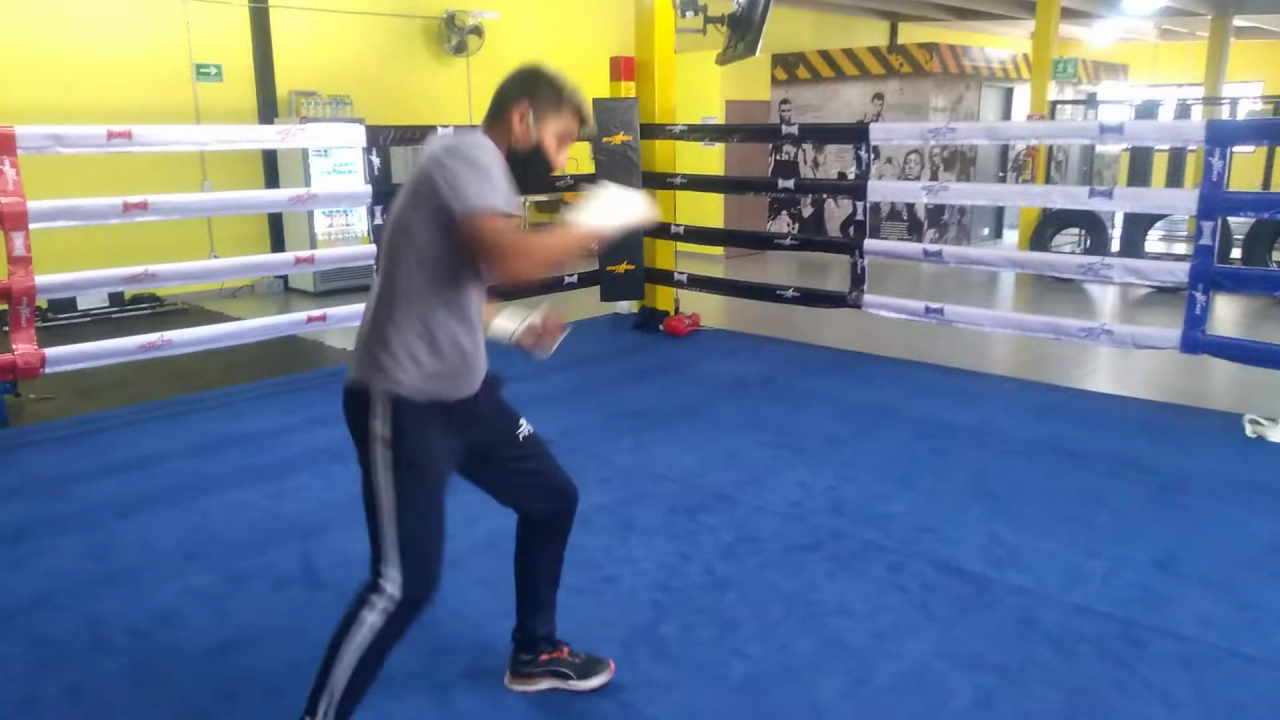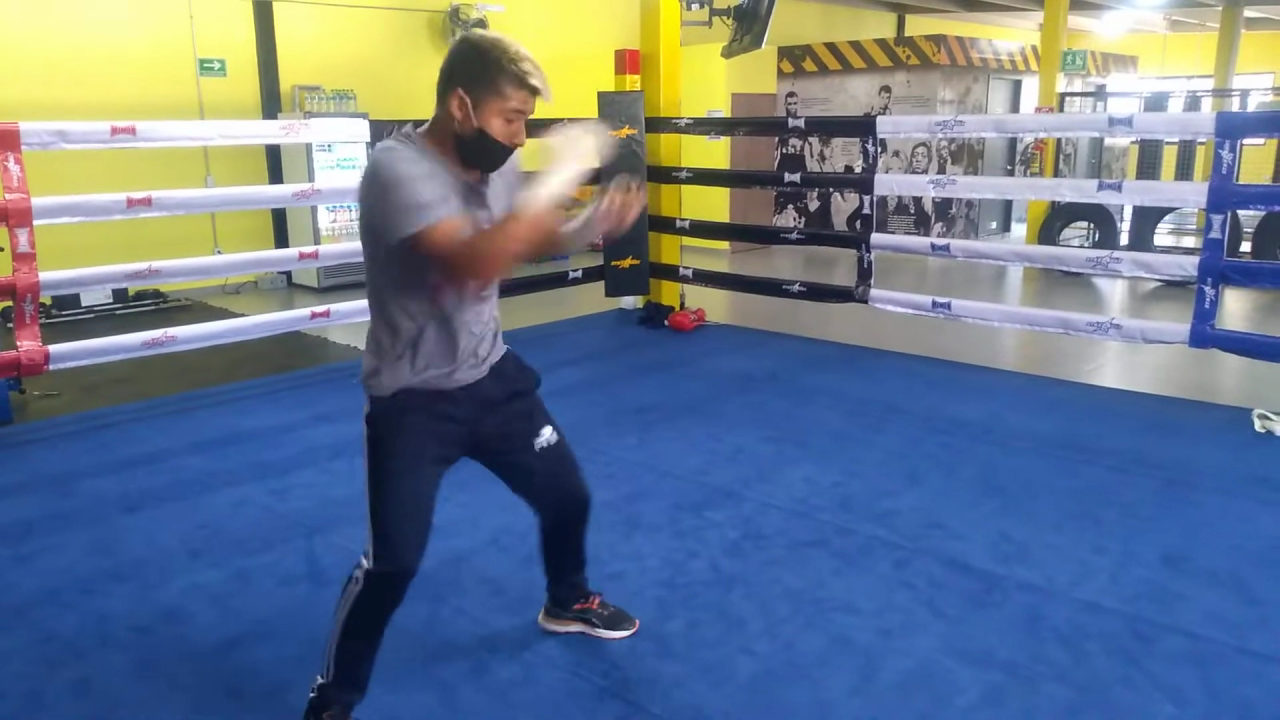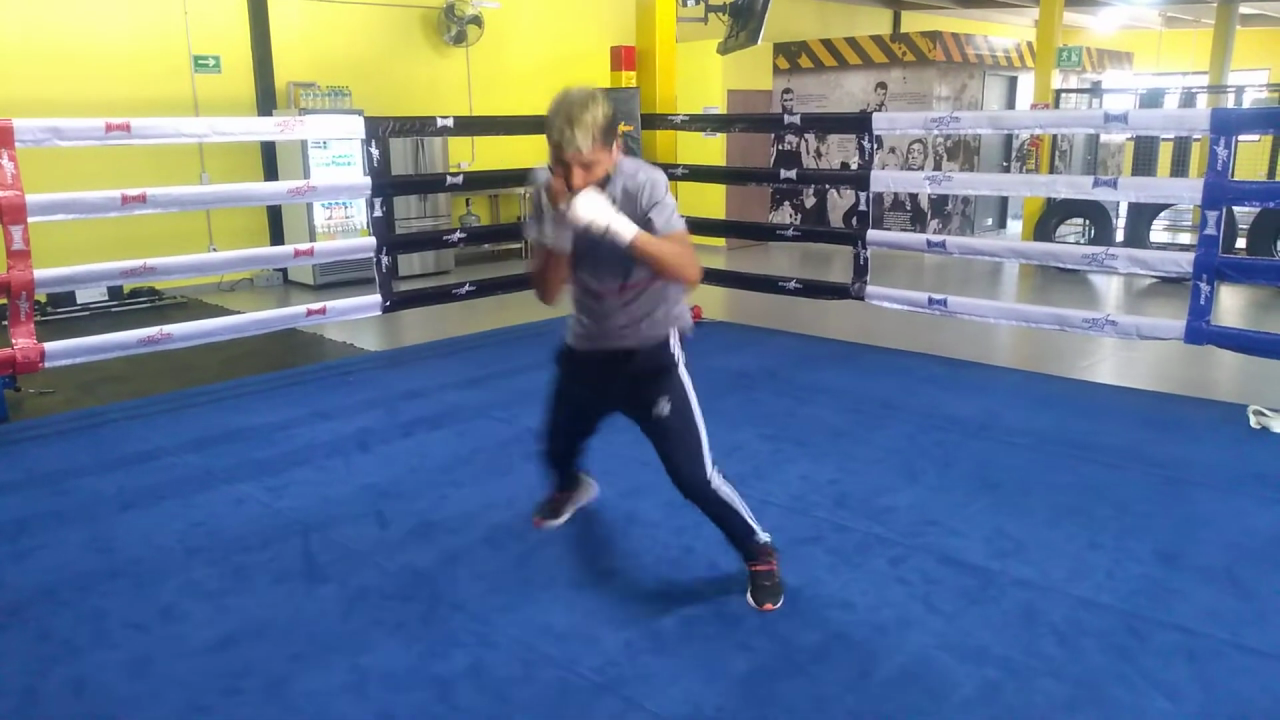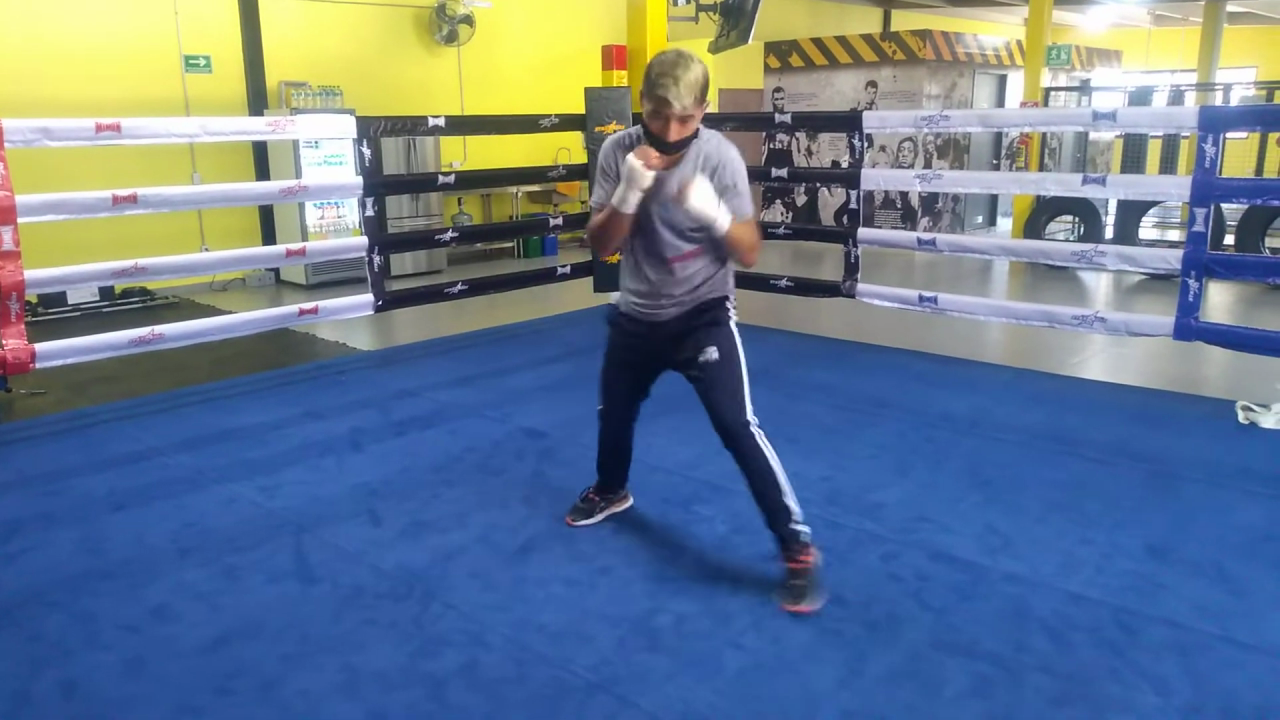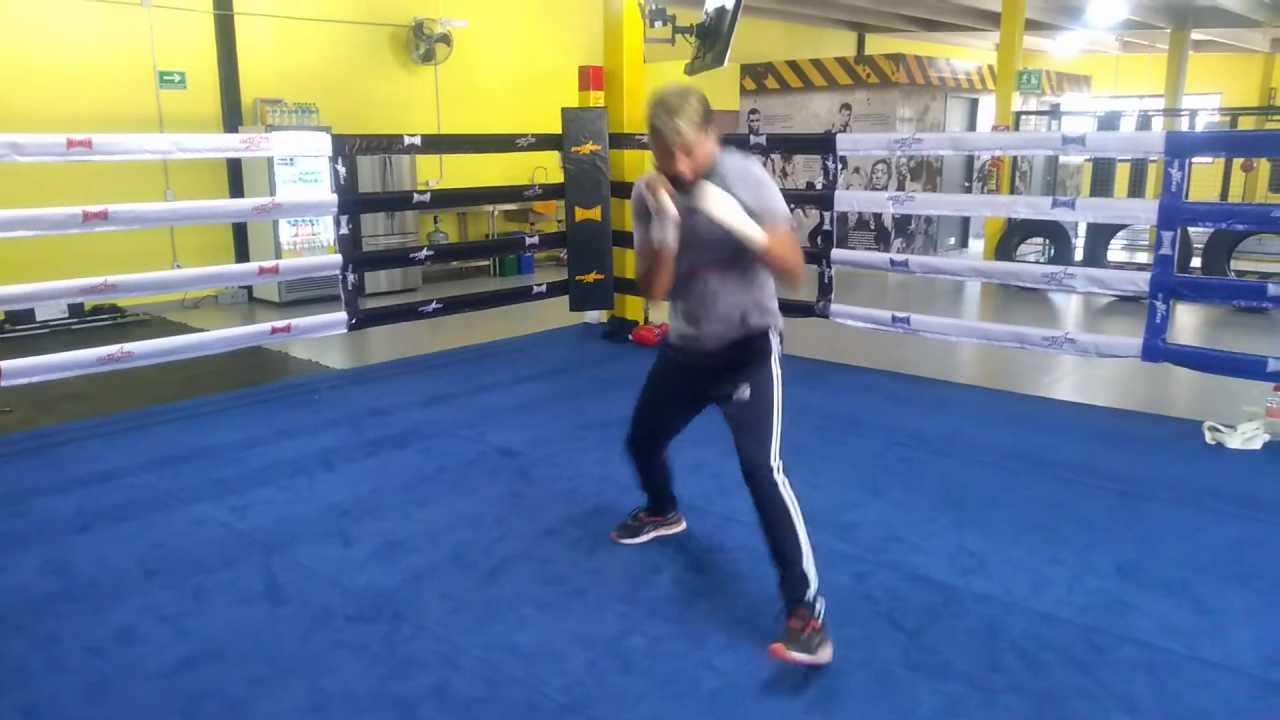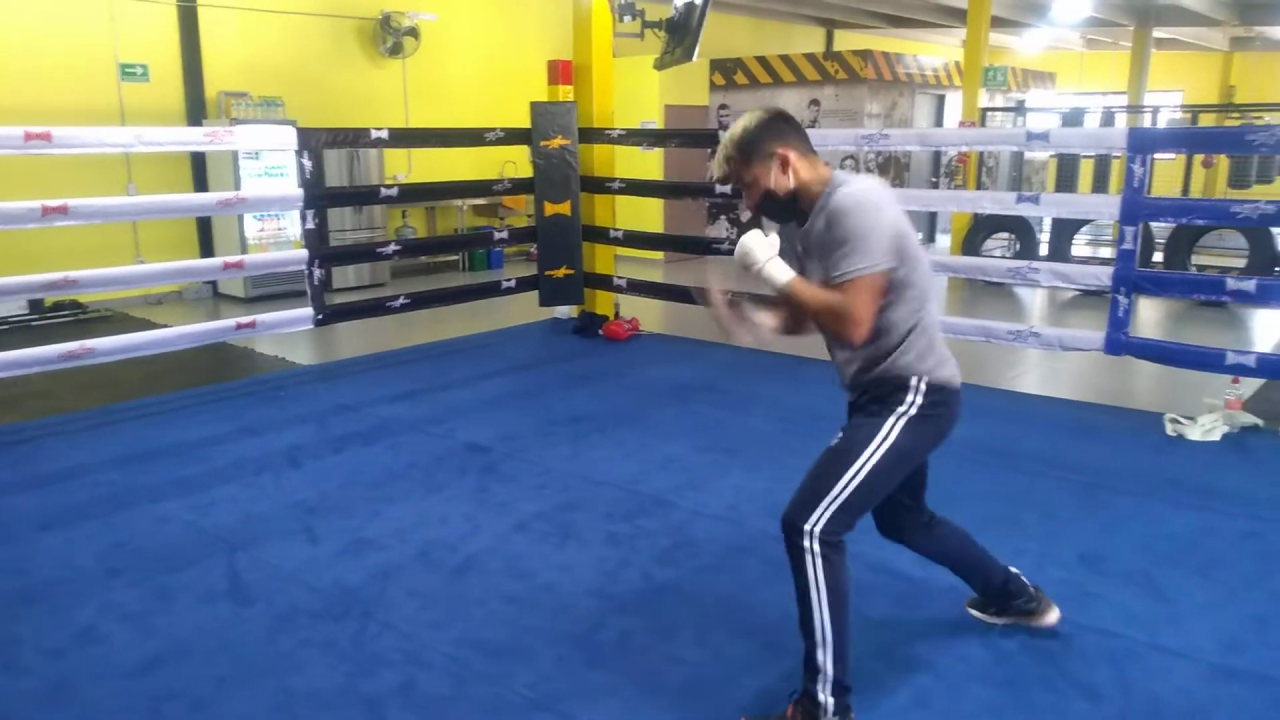
dt=0.7s
person 1, frame 1
left shoulder: (482, 169)
right shoulder: (467, 156)
right elbow: (513, 259)
left wrist: (509, 326)
right wrist: (600, 219)
left hip: (464, 393)
right hip: (411, 404)
left knee: (553, 499)
right knee: (405, 582)
left ankle: (535, 652)
person 1, frame 2
left shoulder: (499, 163)
right shoulder: (395, 167)
left elbow: (537, 239)
right elbow: (479, 266)
left wrist: (600, 218)
left hip: (491, 378)
right hip: (410, 398)
left knee: (568, 496)
right knee: (392, 562)
left ankle: (568, 601)
person 1, frame 3
left shoulder: (642, 184)
right shoulder: (547, 187)
left elbow: (689, 271)
right elbow: (548, 290)
left wrist: (615, 224)
right wrist: (558, 228)
left hip: (654, 351)
right hip: (590, 350)
left knee: (694, 475)
right knee: (558, 445)
left ankle: (759, 554)
right ankle: (571, 486)
person 1, frame 4
left shoulder: (719, 154)
right shoulder: (616, 149)
left elbow: (747, 254)
right elbow: (601, 244)
left wrist: (714, 212)
right wrist: (628, 192)
left hip: (703, 312)
right hip: (637, 314)
left knee: (737, 426)
right knee: (613, 414)
left ankle: (798, 548)
right ankle: (610, 490)
person 1, frame 5
left shoulder: (744, 175)
right shoulder: (655, 191)
left elbow: (791, 266)
right elbow: (655, 290)
left wrist: (738, 223)
right wrist: (662, 225)
left hip: (749, 341)
right hip: (686, 345)
left knee: (761, 464)
right knee: (643, 439)
left ankle: (806, 610)
right ankle: (663, 511)
person 1, frame 6
left shoulder: (859, 205)
right shoulder: (797, 219)
left elbow: (853, 325)
right elbow: (808, 313)
left wrist: (775, 273)
right wrist: (755, 317)
left hip: (913, 391)
right hip: (884, 392)
left knee: (808, 527)
right knee: (899, 517)
right ankle: (1022, 598)
